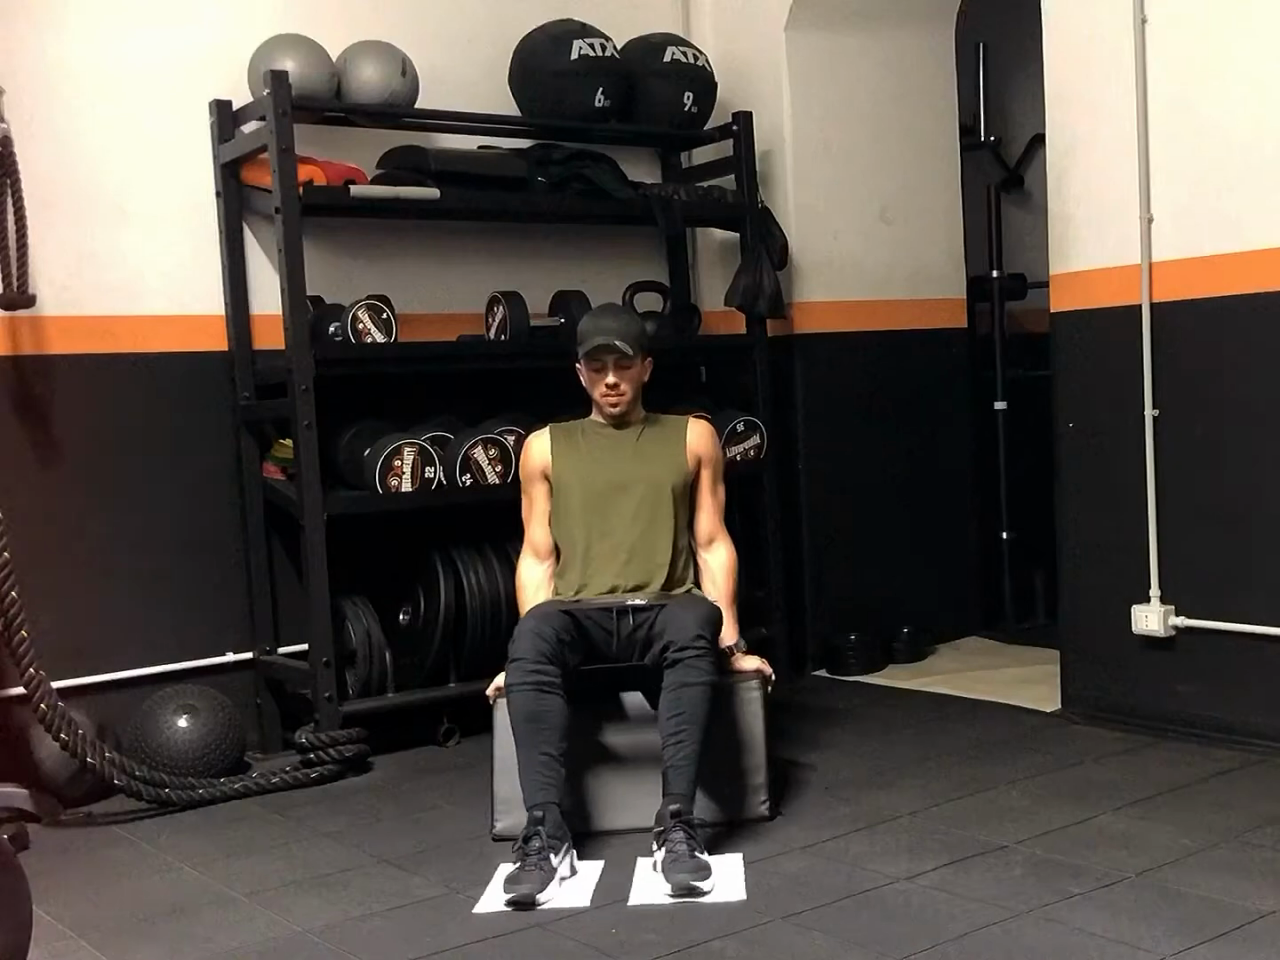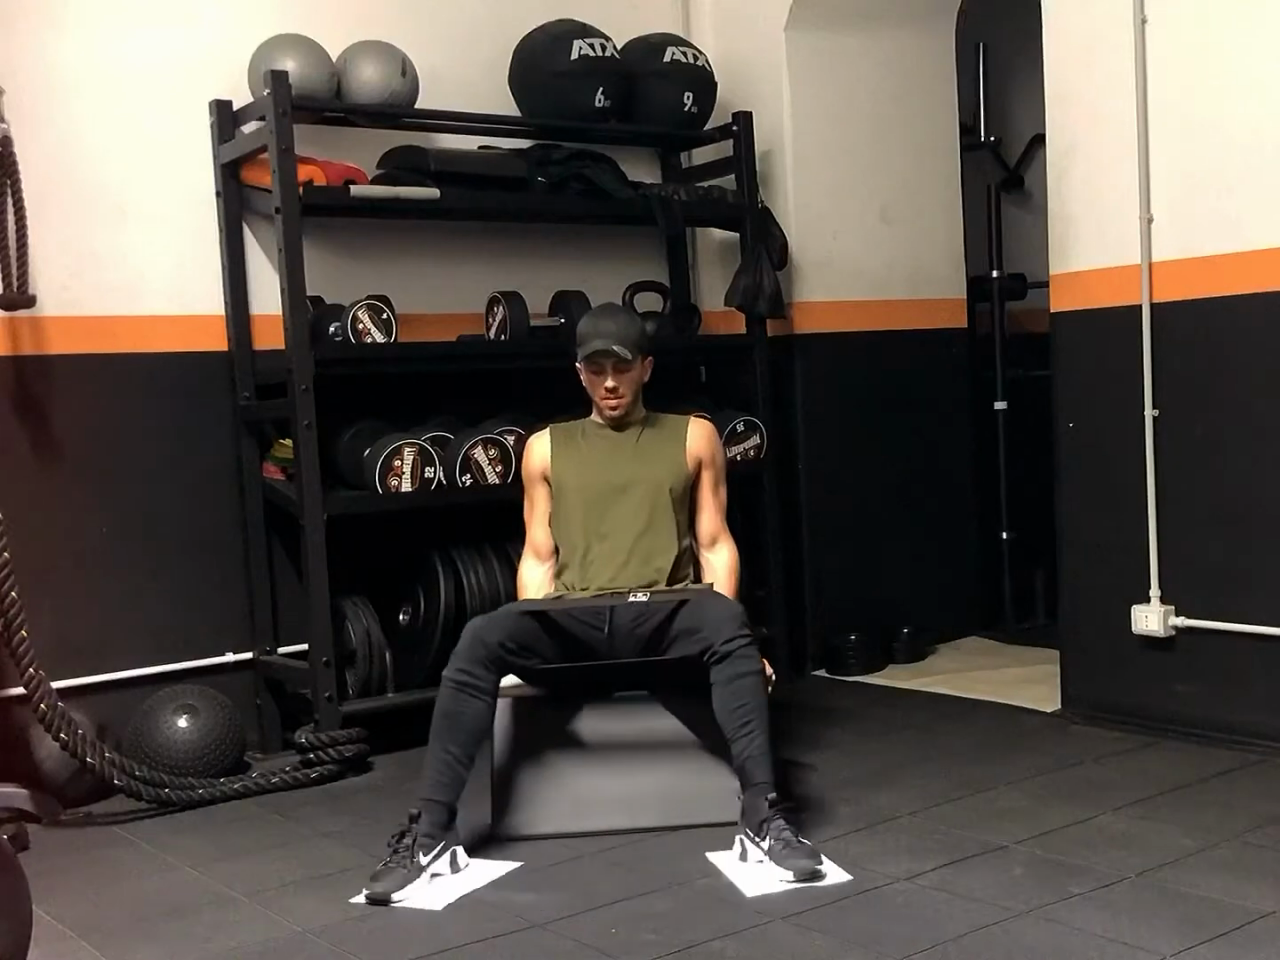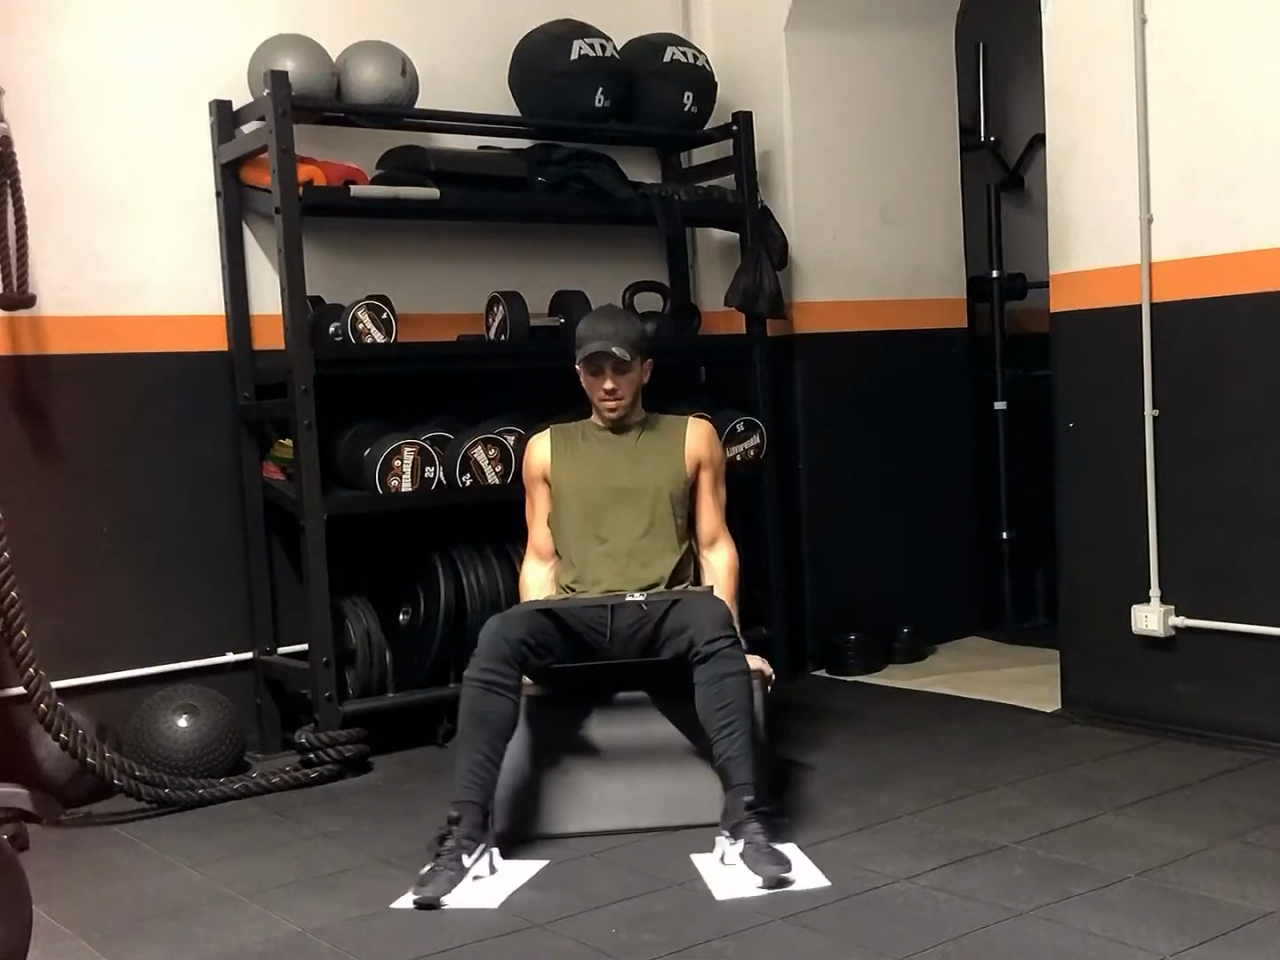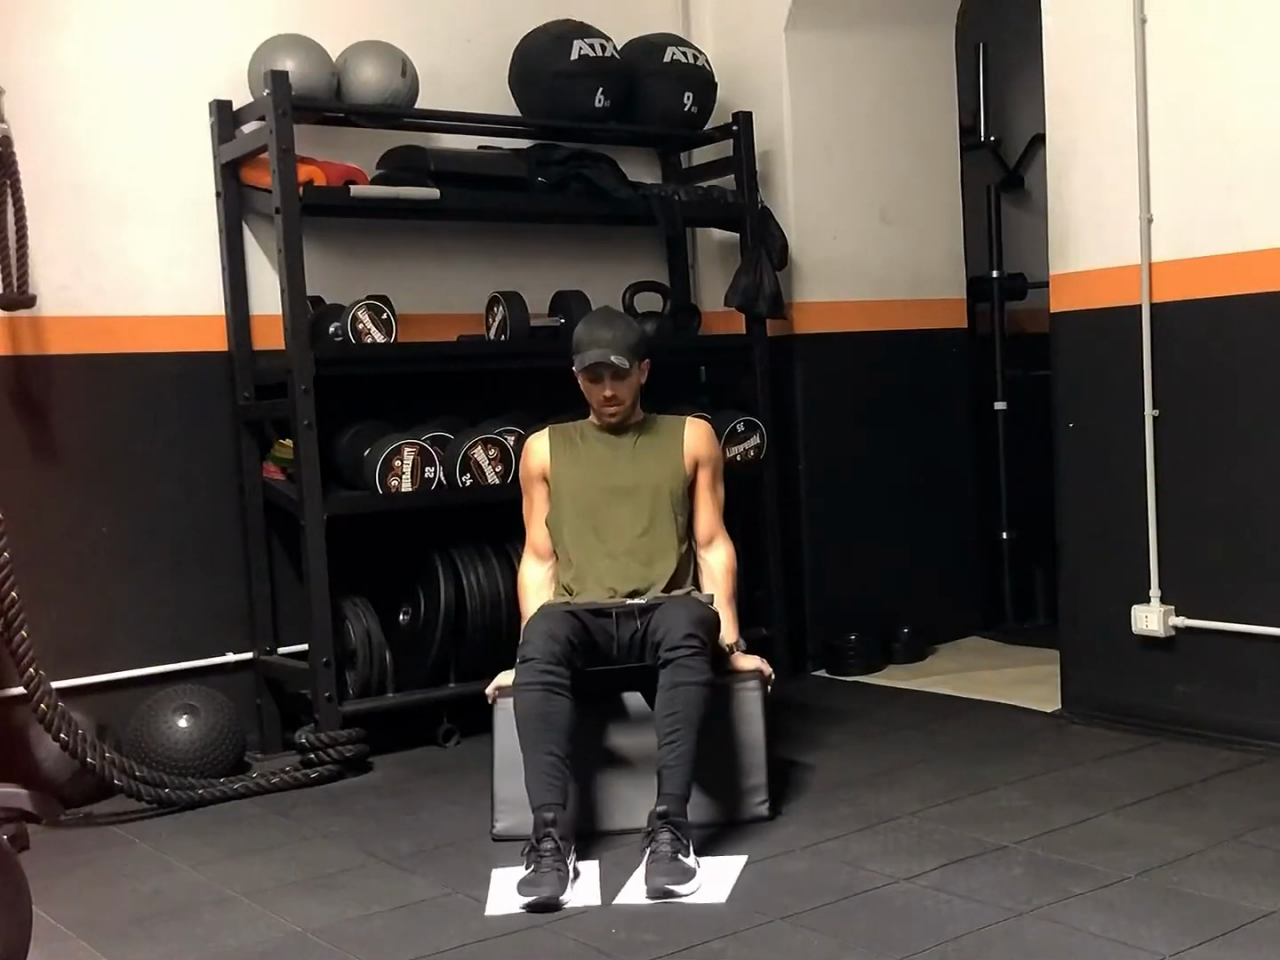
dt=0.5s
person 1, frame 1
left shoulder: (693, 437)
right shoulder: (545, 447)
left elbow: (712, 544)
right elbow: (538, 557)
left wrist: (731, 641)
right wrist: (531, 648)
left hip: (665, 612)
right hip: (582, 618)
left knee: (693, 627)
right knee: (533, 635)
left ankle: (675, 824)
right ankle: (546, 833)
person 1, frame 2
left shoulder: (693, 436)
right shoulder: (545, 447)
left elbow: (714, 544)
right elbow: (538, 557)
left wrist: (724, 635)
right wrist: (527, 646)
left hip: (664, 610)
right hip: (577, 613)
left knee: (728, 621)
right knee: (479, 641)
left ankle: (762, 814)
right ankle: (429, 831)
person 1, frame 3
left shoulder: (693, 437)
right shoulder: (546, 449)
left elbow: (714, 546)
right elbow: (540, 558)
left wrist: (729, 637)
right wrist: (533, 644)
left hip: (664, 610)
right hip: (579, 616)
left knee: (710, 619)
right knee: (498, 637)
left ankle: (744, 815)
right ankle: (464, 832)
person 1, frame 4
left shoulder: (692, 437)
right shoulder: (545, 448)
left elbow: (712, 545)
right elbow: (539, 559)
left wrist: (732, 641)
right wrist: (529, 652)
left hip: (666, 612)
right hip: (583, 618)
left knee: (690, 629)
right knee: (544, 638)
left ankle: (668, 826)
right ankle: (550, 835)
